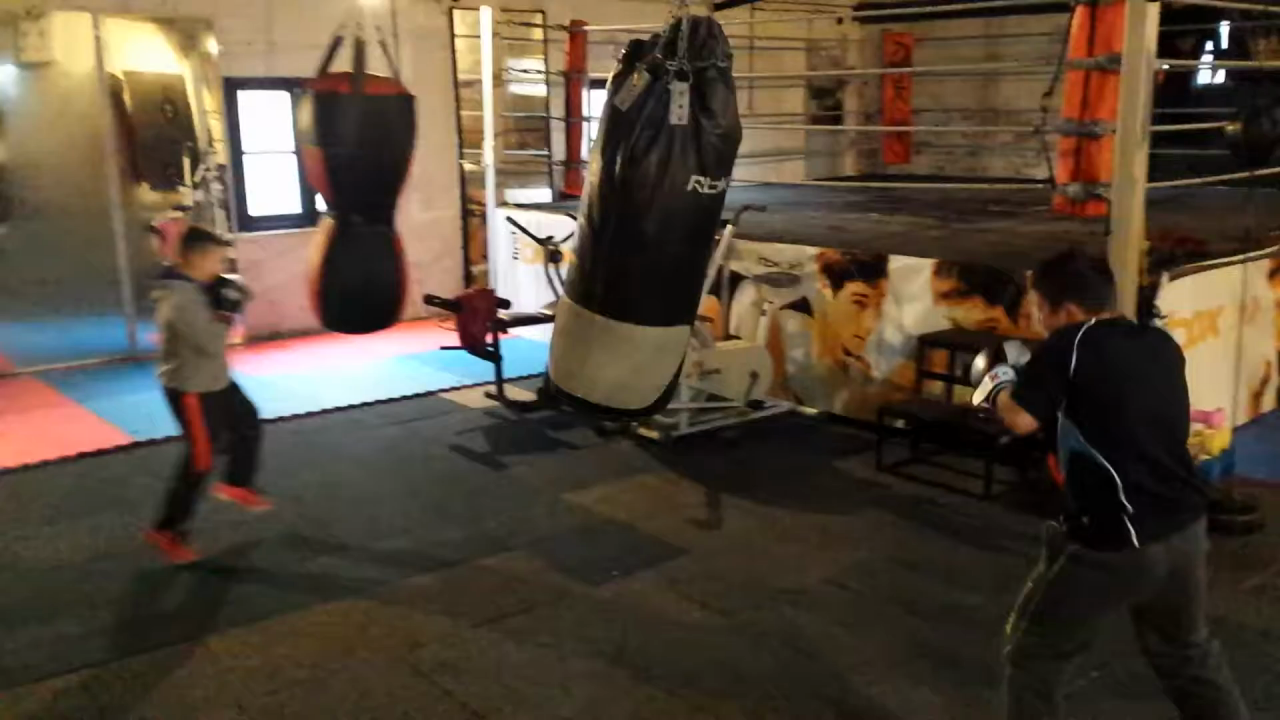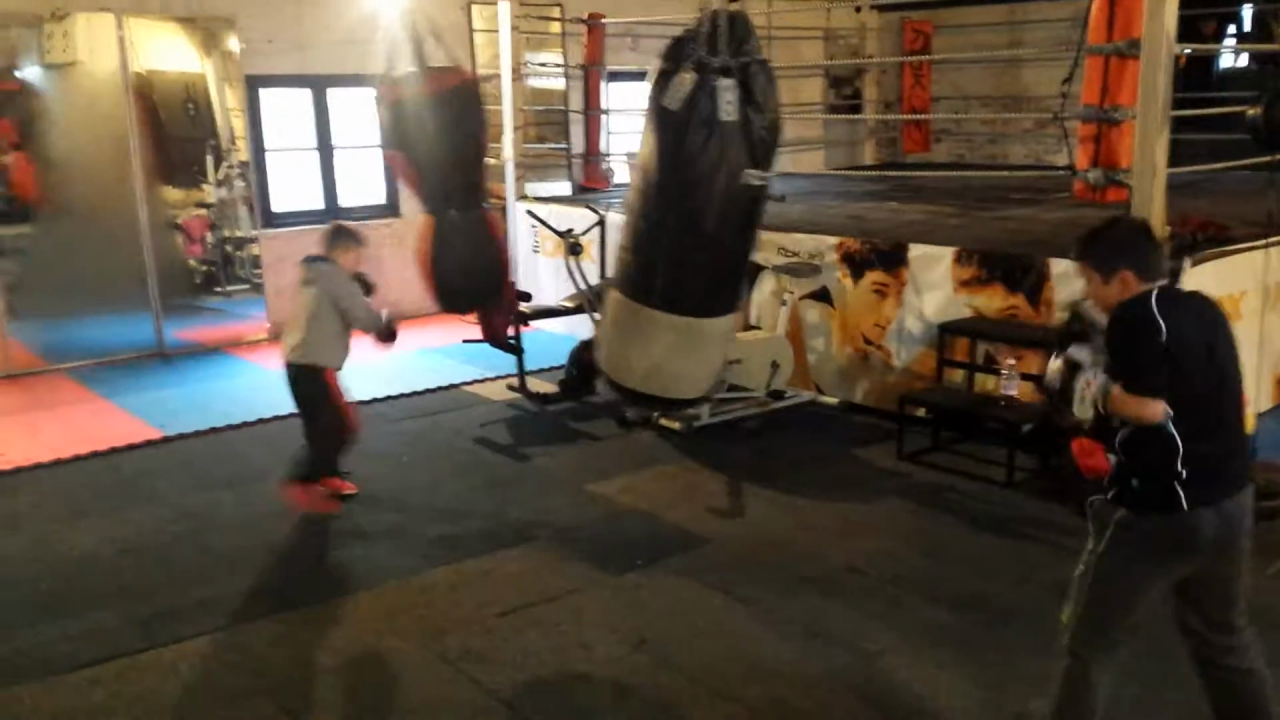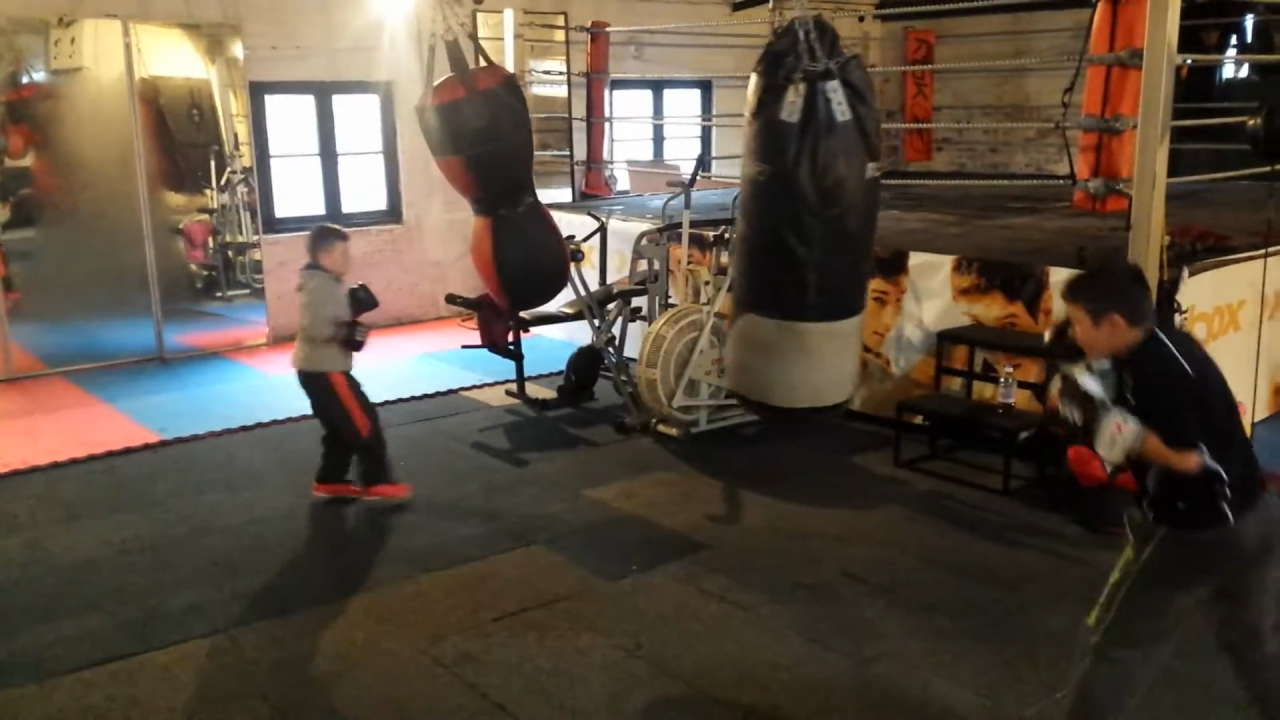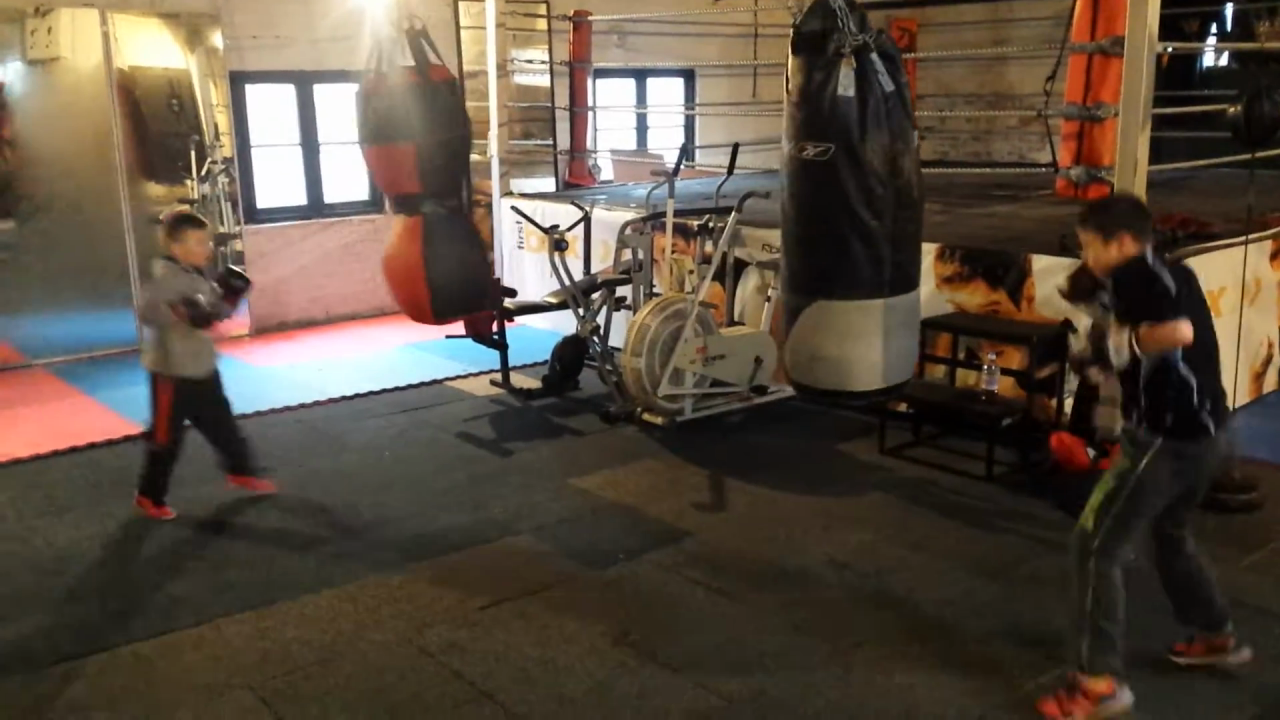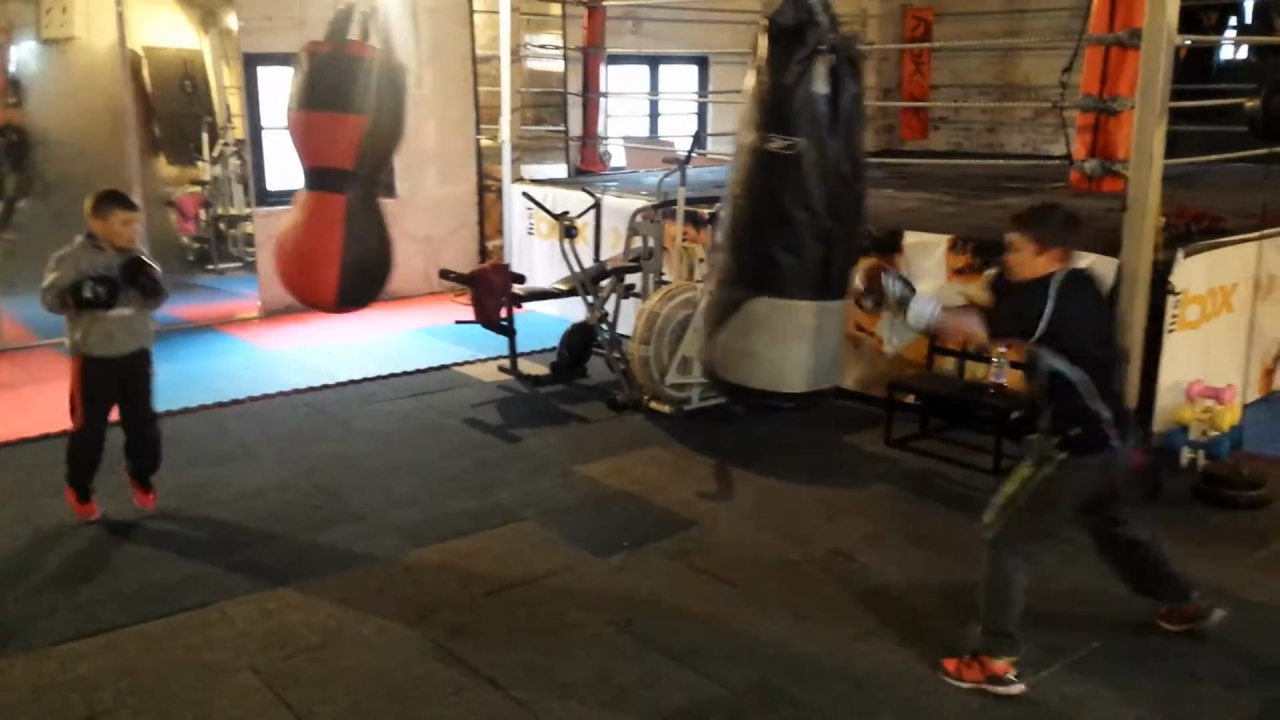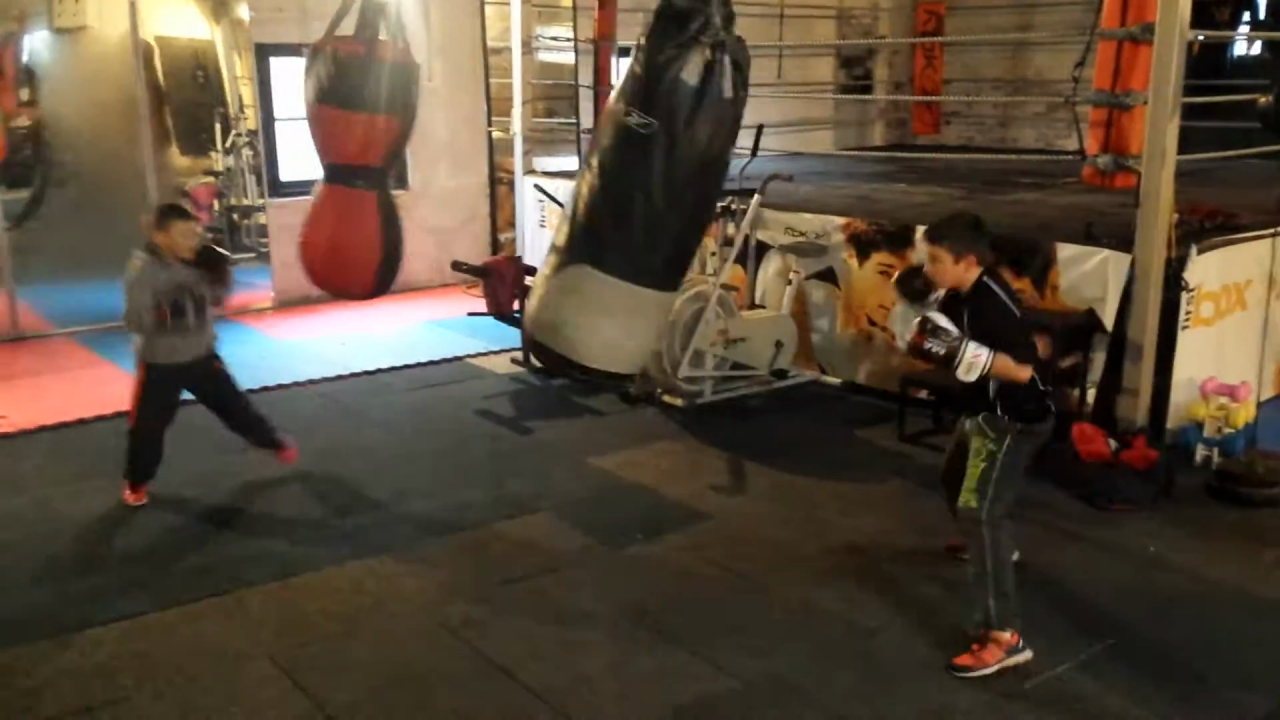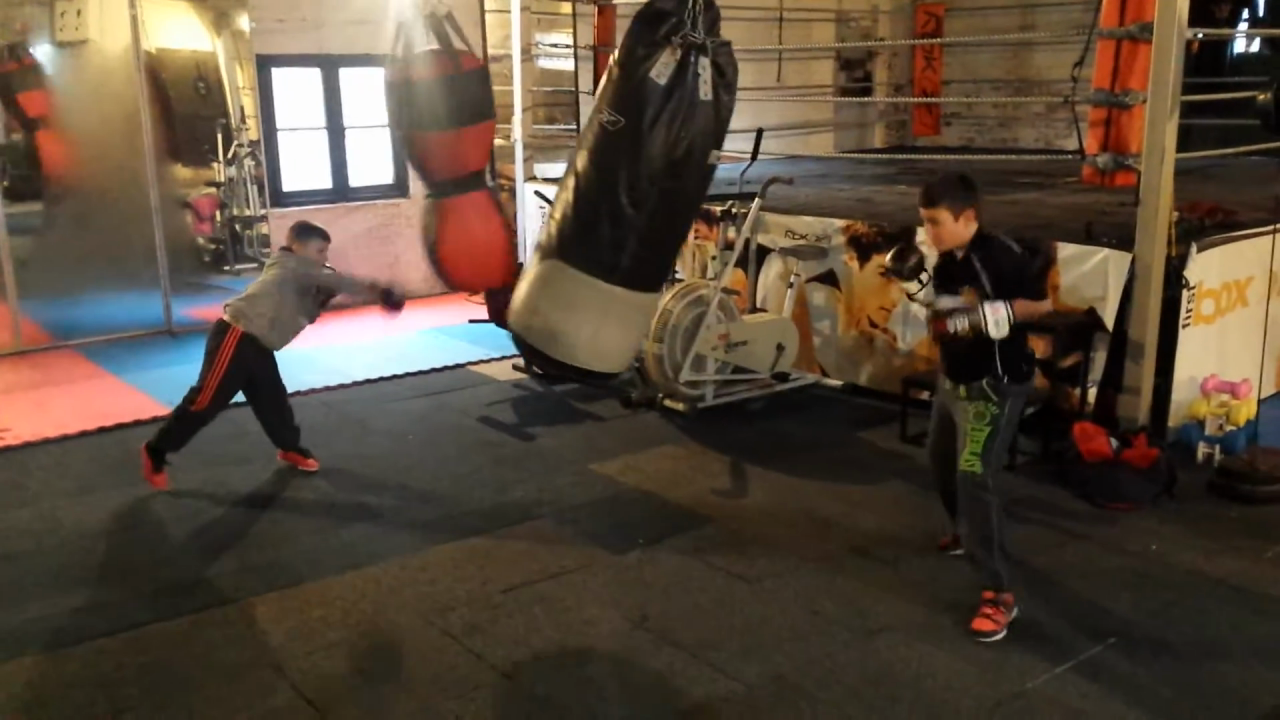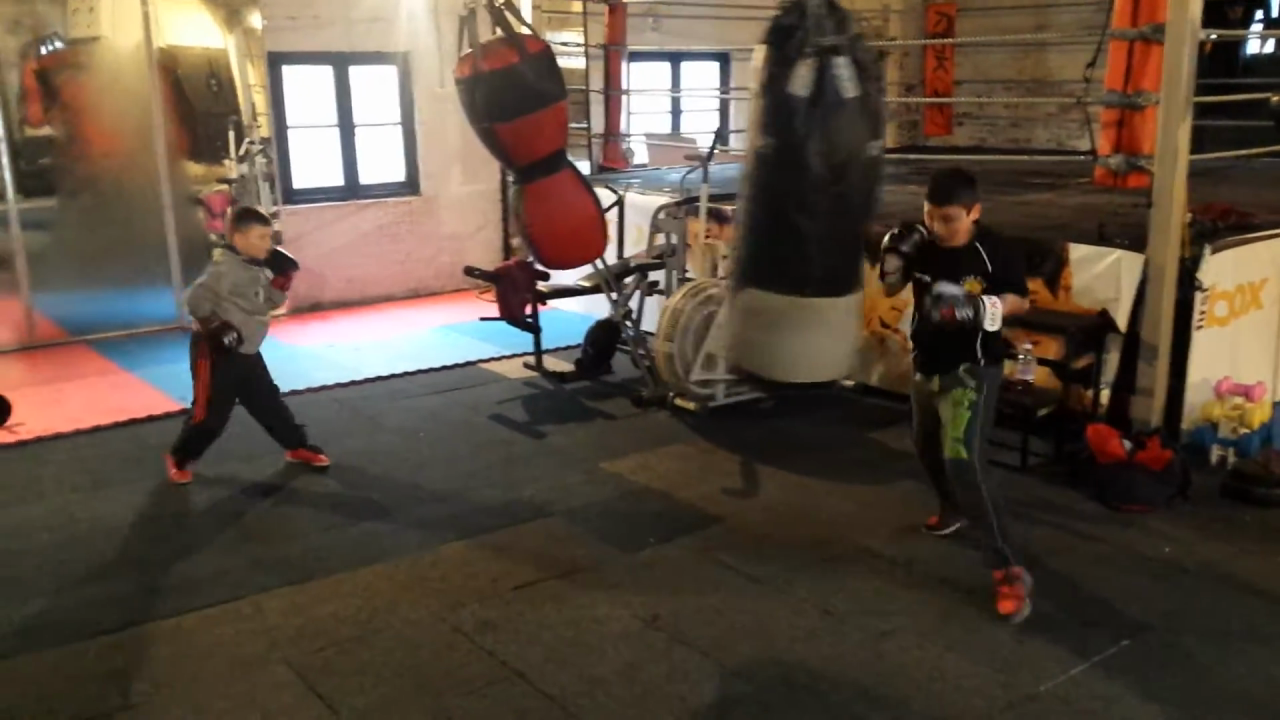
dt=0.5s
person 1, frame 1
left shoulder: (1065, 347)
right shoulder: (1161, 343)
left elbow: (1022, 420)
left wrist: (995, 378)
left hip: (1110, 541)
right hip: (1185, 529)
left knee: (1031, 653)
right knee: (1188, 651)
person 1, frame 2
left shoulder: (1136, 317)
right shoulder: (1203, 310)
left elbow: (1148, 408)
left wrist: (1089, 388)
left hip: (1158, 511)
right hip: (1230, 503)
left knee: (1089, 643)
right knee: (1223, 634)
person 1, frame 3
left shoulder: (1152, 363)
right shoulder: (1164, 343)
left elbow: (1187, 457)
left wrist: (1107, 425)
left hip: (1197, 526)
left knee: (1119, 647)
person 1, frame 4
left shoulder: (1136, 273)
right shoulder: (1170, 273)
left elbow: (1178, 332)
left wrist: (1120, 344)
right wrist: (1106, 332)
left hip: (1168, 437)
right hip: (1200, 432)
left knee: (1097, 547)
right knee: (1167, 533)
right ankle: (1216, 637)
person 1, frame 5
left shoulder: (1048, 294)
right shoulder: (1081, 286)
left elbow: (977, 329)
left wrist: (914, 305)
left hip: (1078, 447)
right hip: (1109, 437)
left knee: (1006, 537)
right knee: (1112, 527)
left ankle: (995, 659)
right ankle: (1186, 604)
person 1, frame 6
left shoulder: (994, 305)
right shoulder: (961, 289)
left elbow: (1022, 371)
left wrist: (959, 352)
left hip: (1012, 421)
right hip: (983, 413)
left knee: (979, 509)
right knee: (956, 483)
left ankle: (1002, 635)
right ankle: (995, 549)
person 1, frame 7
left shoulder: (1002, 253)
right shoulder: (951, 254)
left elbow: (1041, 305)
left wrist: (979, 318)
left hip: (999, 383)
right hip: (955, 378)
left knee: (975, 477)
right knee: (943, 460)
left ankle: (999, 594)
right ankle: (969, 533)
person 1, frame 8
left shoulder: (993, 249)
right shoulder: (921, 241)
left elbow: (1020, 301)
right elbow: (891, 289)
left wrist: (975, 307)
right wrist: (893, 257)
left hip: (969, 370)
right hip: (925, 364)
left knee: (962, 461)
right knee: (928, 448)
left ankle: (1009, 571)
right ankle: (957, 509)
person 2, frame 1
left shoulder: (194, 289)
right shoulder: (181, 299)
right elbow: (209, 341)
left wrist: (218, 311)
right wrist: (223, 317)
left hip: (214, 380)
right hip: (189, 389)
left knee: (247, 425)
right knee: (199, 459)
left ankle: (236, 484)
right ankle: (167, 530)
person 2, frame 2
left shoulder: (314, 276)
right shoulder: (337, 281)
right elbow: (361, 317)
left wrist: (356, 290)
right wrist: (383, 327)
left hip: (297, 360)
right hip: (315, 365)
left knee: (323, 420)
right knee: (339, 426)
left ankle: (324, 475)
right ankle: (304, 482)
person 2, frame 3
left shoulder: (317, 282)
right shoulder: (321, 286)
right elbow: (312, 327)
left wrist: (351, 315)
right wrist: (345, 331)
left hip: (314, 367)
right hip: (324, 370)
left knee: (338, 425)
right knee: (363, 423)
left ankle: (328, 481)
right ankle: (377, 482)
person 2, frame 4
left shoulder: (198, 277)
right shoulder: (165, 277)
left elbow: (214, 312)
right elbow: (147, 311)
left wrist: (228, 299)
right wrist: (179, 311)
left hip: (203, 369)
right hip: (172, 374)
left knee: (223, 425)
right knee: (166, 438)
left ankle: (240, 472)
right ankle: (150, 496)
person 2, frame 5
left shoulder: (135, 259)
right shoulder: (73, 257)
left elbow: (154, 302)
right elbow: (50, 295)
left wrist: (150, 288)
right wrist: (74, 296)
left hip: (136, 354)
right hip: (94, 357)
left knee: (143, 420)
right knee: (89, 427)
left ankle: (142, 478)
right ankle: (78, 489)
person 2, frame 6
left shoulder: (195, 265)
right shoulder: (142, 272)
left elbow: (218, 298)
right elbow: (137, 319)
left wrist: (219, 276)
right wrist: (165, 316)
left hip: (201, 355)
right hip: (160, 364)
left knee: (233, 404)
right knee: (146, 424)
left ankle: (272, 442)
right ankle: (136, 480)
person 2, frame 7
left shoulder: (293, 271)
right shoulder: (295, 267)
left elbow: (301, 315)
right elbow: (334, 281)
left wrist: (321, 298)
right wrist: (379, 291)
left hip: (259, 344)
right hip: (237, 338)
left knee: (274, 400)
right knee: (207, 400)
left ankle: (290, 448)
right ankle: (156, 452)
person 2, frame 8
left shoulder: (257, 267)
right shoulder: (225, 267)
left elbow: (273, 303)
right elbow: (195, 299)
left wrist: (282, 279)
right wrist: (215, 327)
left hip: (247, 349)
right hip: (216, 349)
left knee: (268, 400)
right knee: (211, 412)
left ankle: (297, 446)
right ankle: (180, 458)
